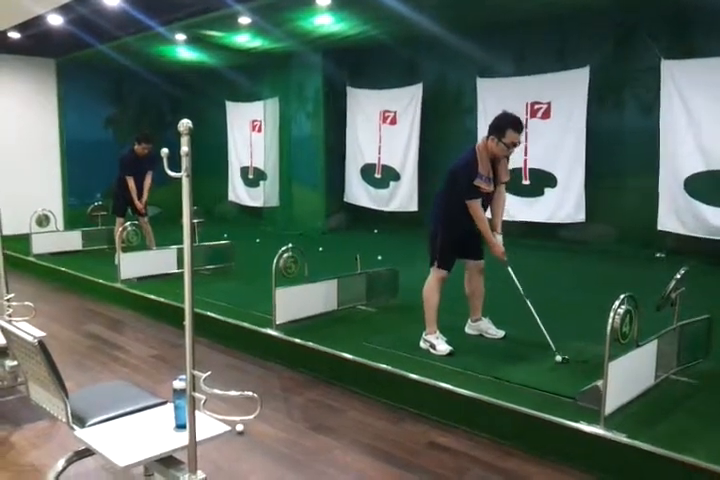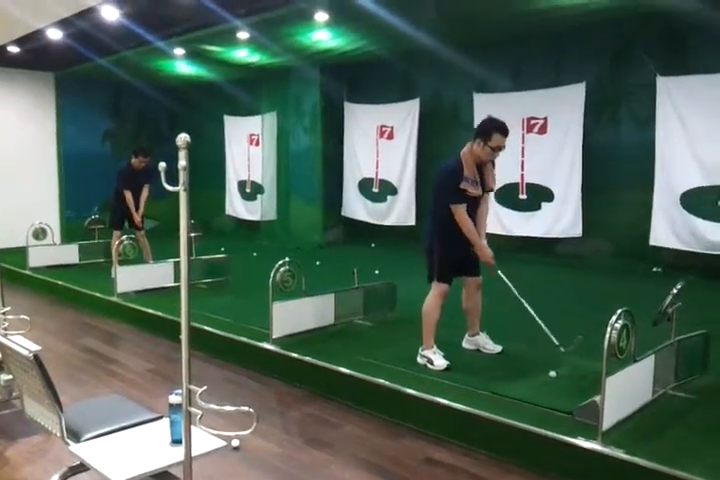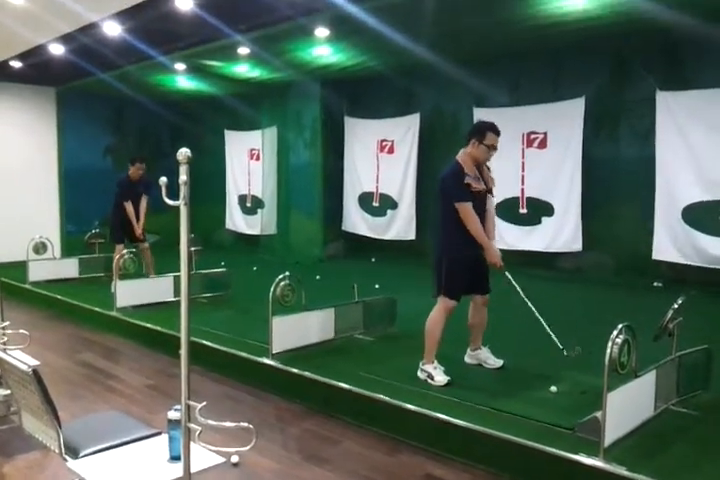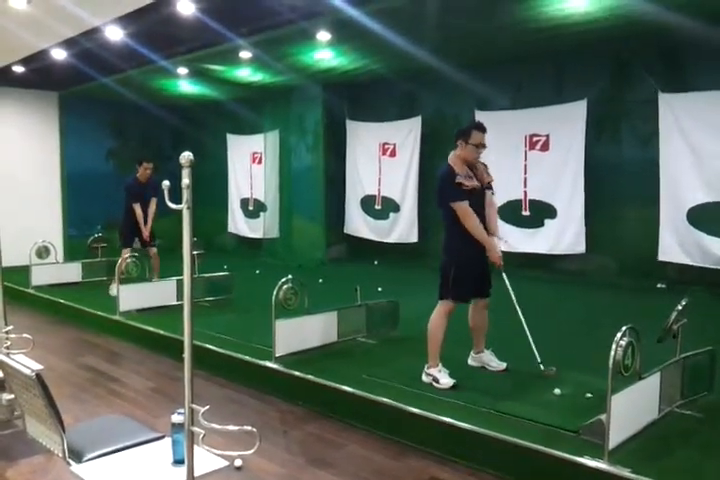
dt=0.5s
person 1, frame 1
left shoulder: (501, 158)
right shoulder: (468, 165)
left elbow: (500, 191)
right elbow: (475, 208)
left wrist: (497, 232)
right wrist: (492, 243)
left hip: (469, 222)
right hip: (447, 220)
left knee: (477, 267)
right knee: (439, 273)
left ankle: (476, 321)
right ankle: (430, 334)
person 1, frame 2
left shoulder: (487, 165)
right shoulder: (453, 171)
left elbow: (483, 201)
right elbow: (460, 215)
left wrist: (482, 239)
right wrist: (480, 247)
left hip: (465, 235)
right hip: (443, 235)
left knee: (474, 282)
right knee: (440, 288)
left ankle: (473, 336)
right ankle: (427, 349)
person 1, frame 3
left shoulder: (483, 172)
right shoulder: (454, 174)
left elbow: (488, 207)
right elbow: (467, 215)
left wrist: (491, 242)
right wrist: (489, 247)
left hip: (475, 249)
right hip: (453, 250)
left knee: (481, 298)
right knee: (446, 303)
left ankle: (476, 350)
right ankle: (427, 364)
person 1, frame 4
left shoulder: (481, 171)
right shoulder: (448, 175)
left elbow: (488, 203)
right elbow: (466, 214)
left wrist: (494, 238)
right wrist: (489, 246)
left hip: (479, 249)
right hip: (458, 250)
left knee: (481, 300)
right knee: (447, 304)
left ankle: (479, 353)
right ankle: (432, 368)
person 2, frame 1
left shoulder: (151, 157)
right shoulder: (126, 158)
left elbow: (148, 177)
right elbow: (130, 181)
left wrist: (144, 196)
right wrist: (135, 201)
left hip: (139, 192)
right hip: (122, 192)
left knee: (144, 220)
right knee: (120, 221)
left ankle: (153, 249)
right ankle: (118, 252)
person 2, frame 2
left shoulder: (147, 171)
right shoulder: (124, 171)
left elbow: (145, 190)
right elbow: (127, 195)
left wrist: (140, 211)
right wrist: (134, 215)
left hip: (137, 205)
right hip: (120, 205)
left knee: (141, 234)
right knee: (117, 234)
left ankle: (150, 262)
right ankle: (115, 266)
person 2, frame 3
left shoulder: (145, 182)
right shoulder: (122, 183)
left elbow: (143, 202)
right elbow: (128, 206)
left wrist: (141, 223)
right wrist: (135, 226)
left hip: (137, 219)
right hip: (119, 218)
left knee: (145, 246)
right knee: (119, 249)
left ankle: (152, 276)
right ankle: (115, 281)
person 2, frame 4
left shoulder: (153, 184)
right shoulder: (131, 185)
left elbow: (152, 205)
right elbow: (137, 208)
left wrist: (148, 226)
right wrist: (143, 229)
left hip: (146, 223)
right hip: (129, 223)
left knee: (154, 251)
right knee: (126, 253)
left ankle: (156, 281)
right ankle: (114, 284)
